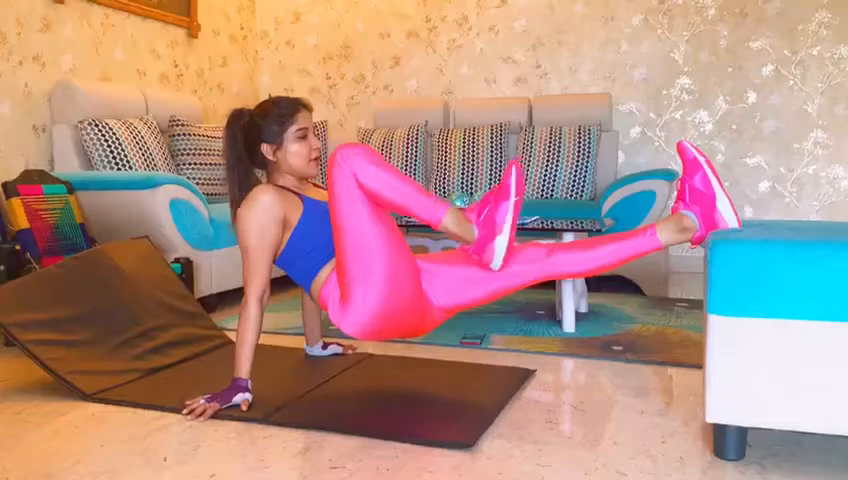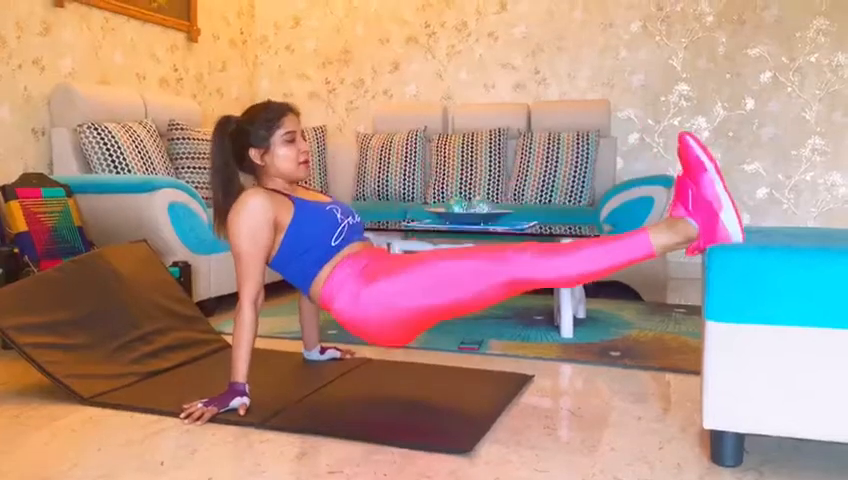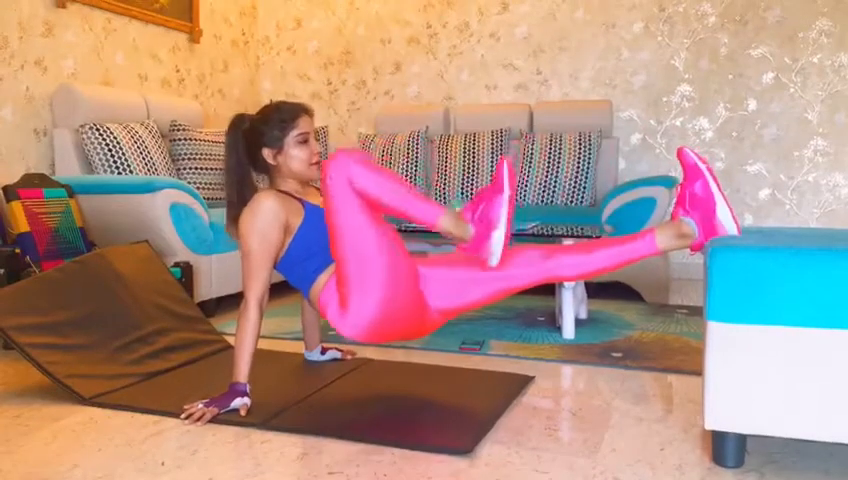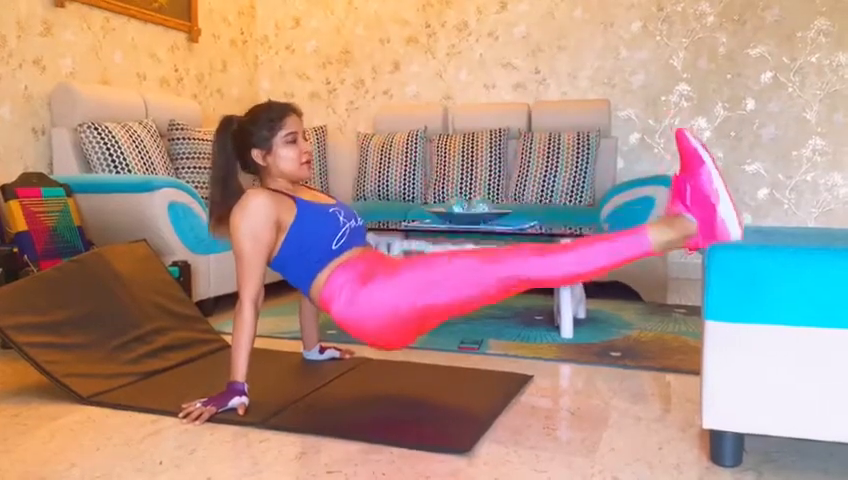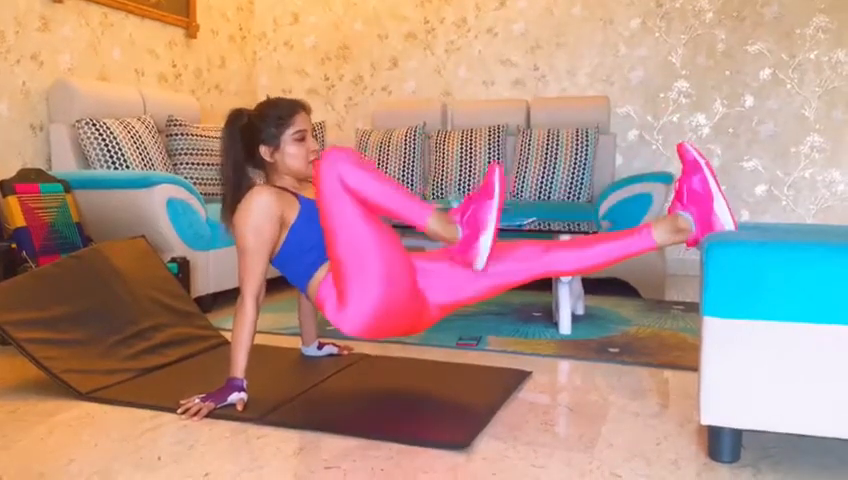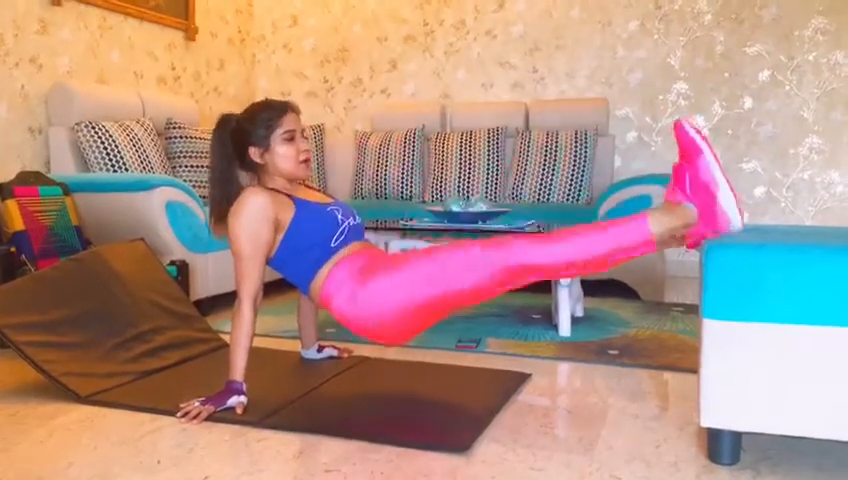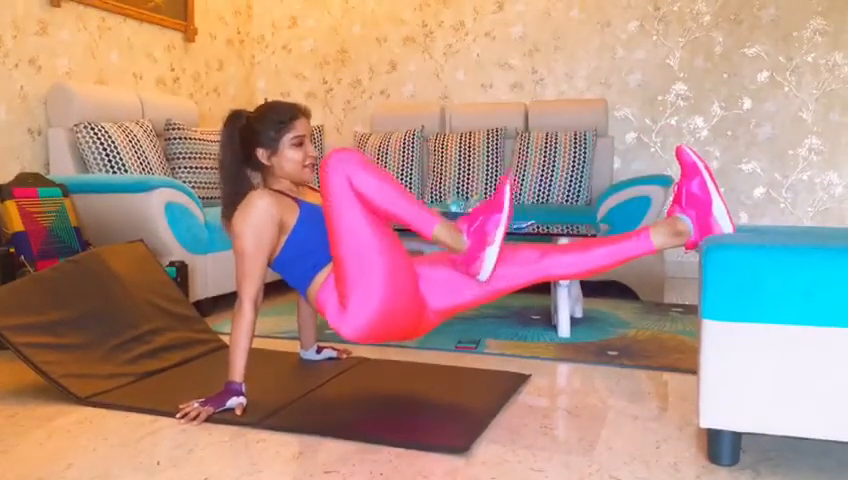
dt=0.7s
person 1, frame 1
left shoulder: (311, 192)
right shoulder: (264, 203)
right elbow: (255, 294)
left wrist: (316, 344)
right wrist: (238, 385)
left hip: (410, 292)
right hip: (375, 304)
left knee: (540, 258)
right knee: (351, 158)
left ankle: (685, 223)
right ankle: (470, 226)
person 1, frame 2
left shoulder: (301, 194)
right shoulder: (255, 206)
right elbow: (249, 298)
left wrist: (313, 348)
right wrist: (236, 388)
left hip: (396, 287)
right hip: (374, 300)
left knee: (529, 258)
right knee: (522, 266)
left ankle: (683, 226)
right ankle: (687, 226)
person 1, frame 3
left shoulder: (311, 197)
right shoulder: (267, 208)
right elbow: (254, 299)
left wrist: (314, 349)
right wrist: (236, 388)
left hip: (407, 295)
right hip: (374, 306)
left knee: (536, 260)
right knee: (344, 166)
left ankle: (683, 230)
right ankle: (467, 226)
person 1, frame 4
left shoulder: (304, 194)
right shoulder: (258, 206)
right elbow: (249, 298)
left wrist: (312, 348)
right wrist: (235, 388)
left hip: (396, 289)
right hip: (373, 303)
left knee: (530, 255)
right knee: (521, 265)
left ankle: (681, 226)
right ankle: (685, 224)
person 1, frame 5
left shoulder: (307, 192)
right shoulder: (262, 203)
right elbow: (250, 295)
left wrist: (311, 343)
right wrist: (234, 383)
left hip: (404, 290)
right hip: (369, 302)
left knee: (536, 255)
right knee: (337, 164)
left ankle: (679, 226)
right ankle: (456, 228)
person 1, frame 6
left shoulder: (303, 192)
right shoulder: (256, 204)
right elbow: (248, 298)
left wrist: (312, 347)
right wrist: (233, 387)
left hip: (396, 286)
right hip: (373, 300)
left knee: (529, 255)
right knee: (520, 251)
left ankle: (682, 222)
right ankle: (684, 214)
person 1, frame 7
left shoulder: (304, 196)
right shoulder: (260, 207)
right elbow: (248, 299)
left wrist: (310, 347)
right wrist: (232, 388)
left hip: (405, 294)
right hip: (372, 307)
left knee: (535, 258)
right knee: (344, 164)
left ankle: (678, 229)
right ankle: (461, 236)
